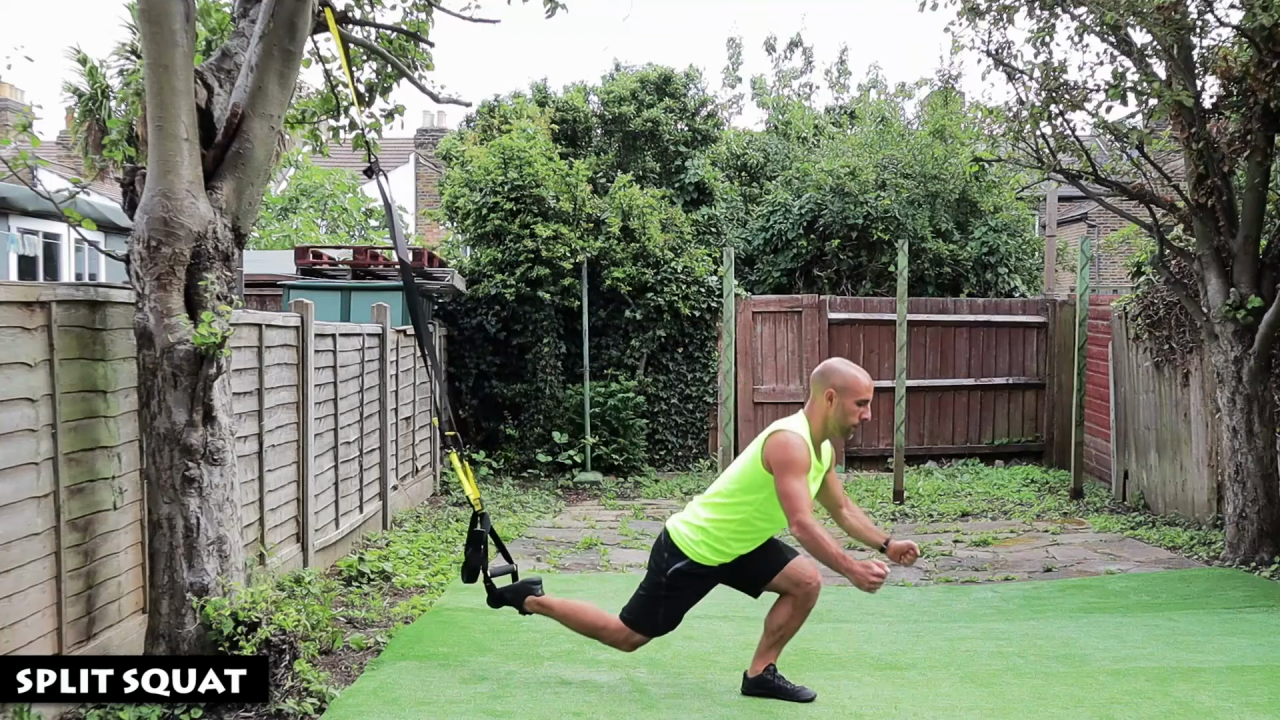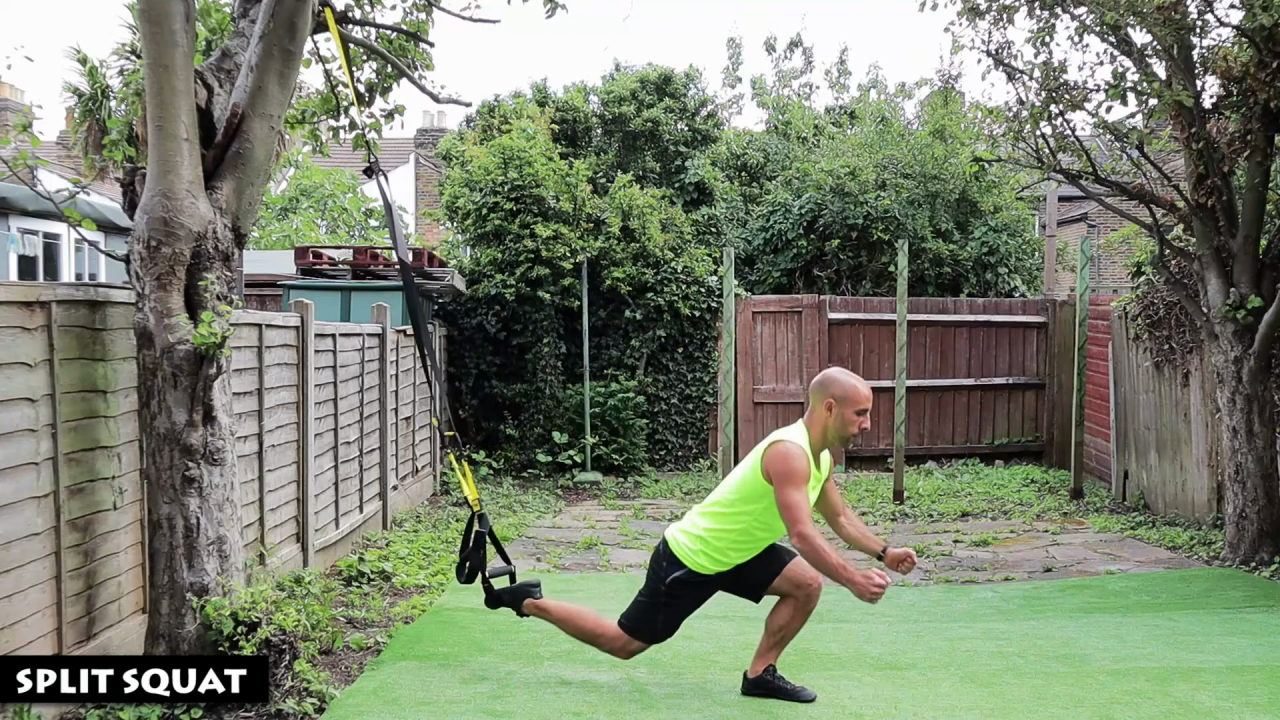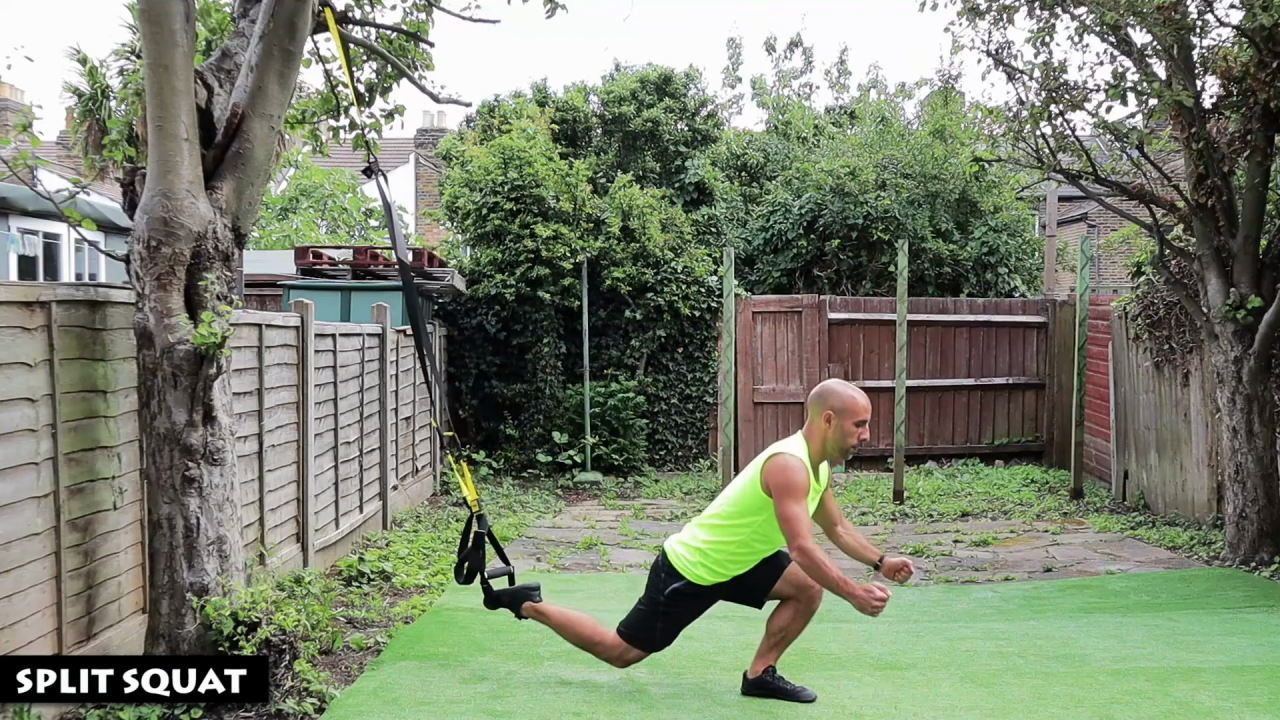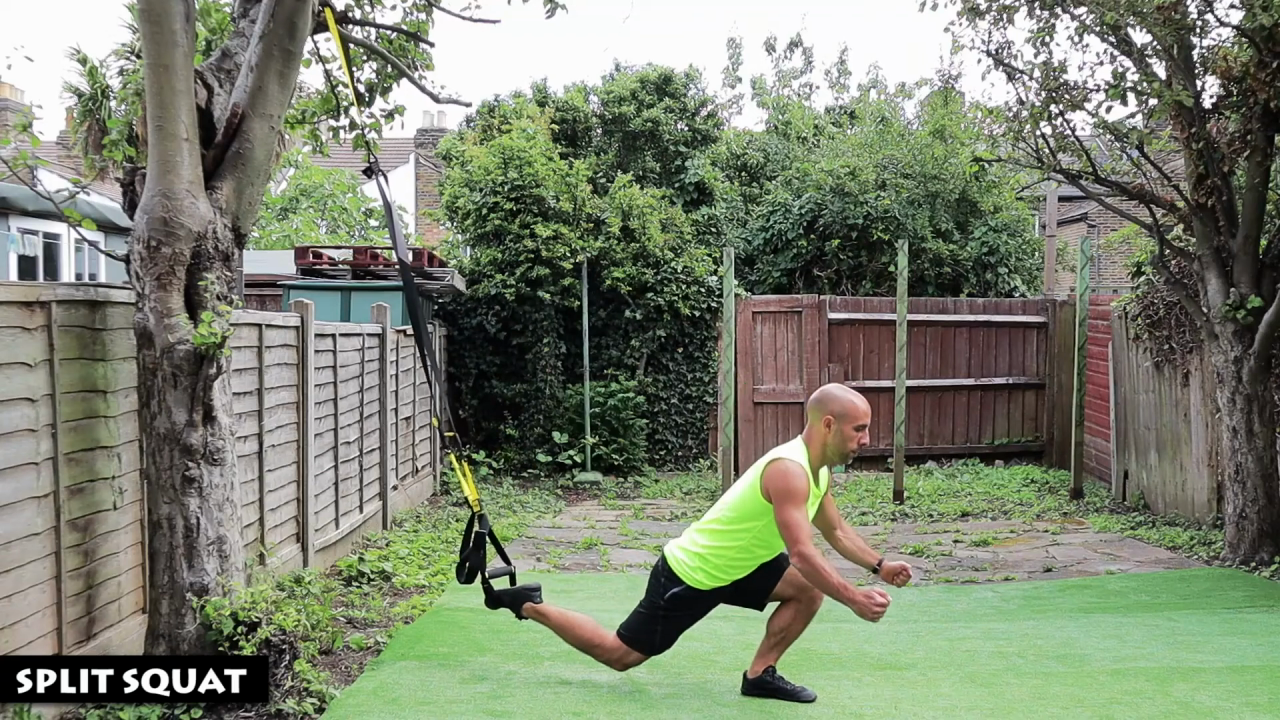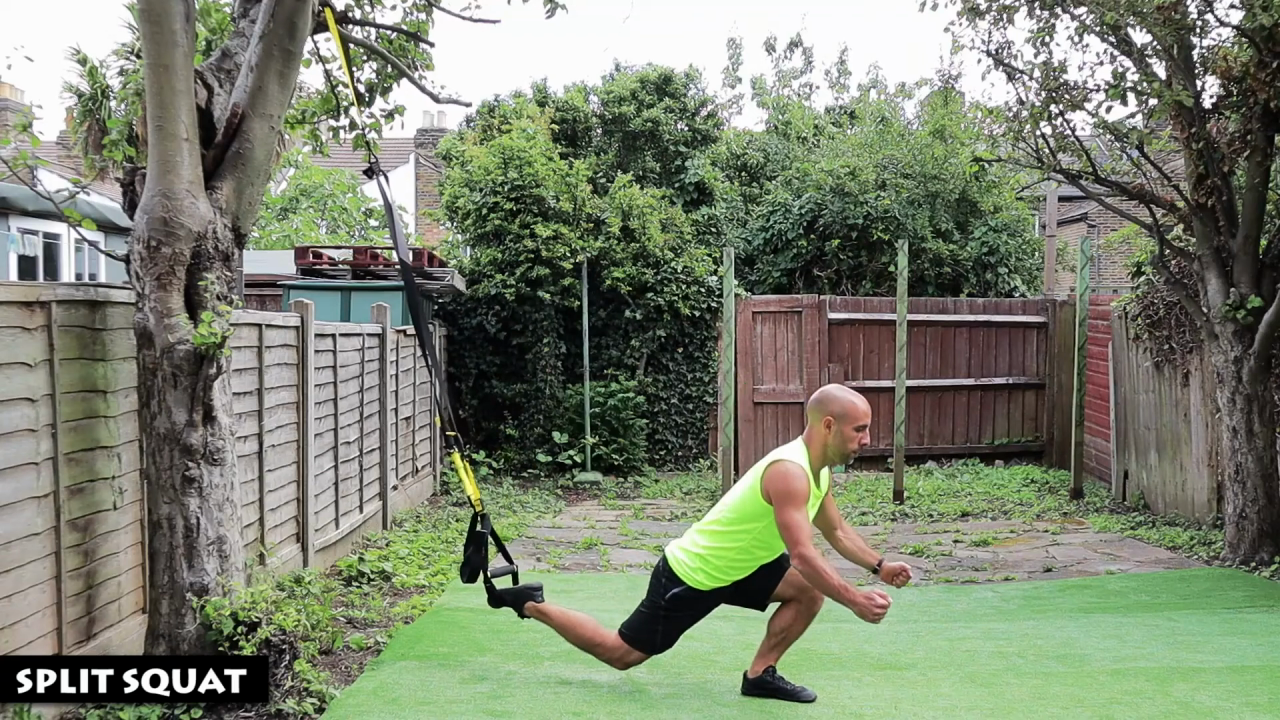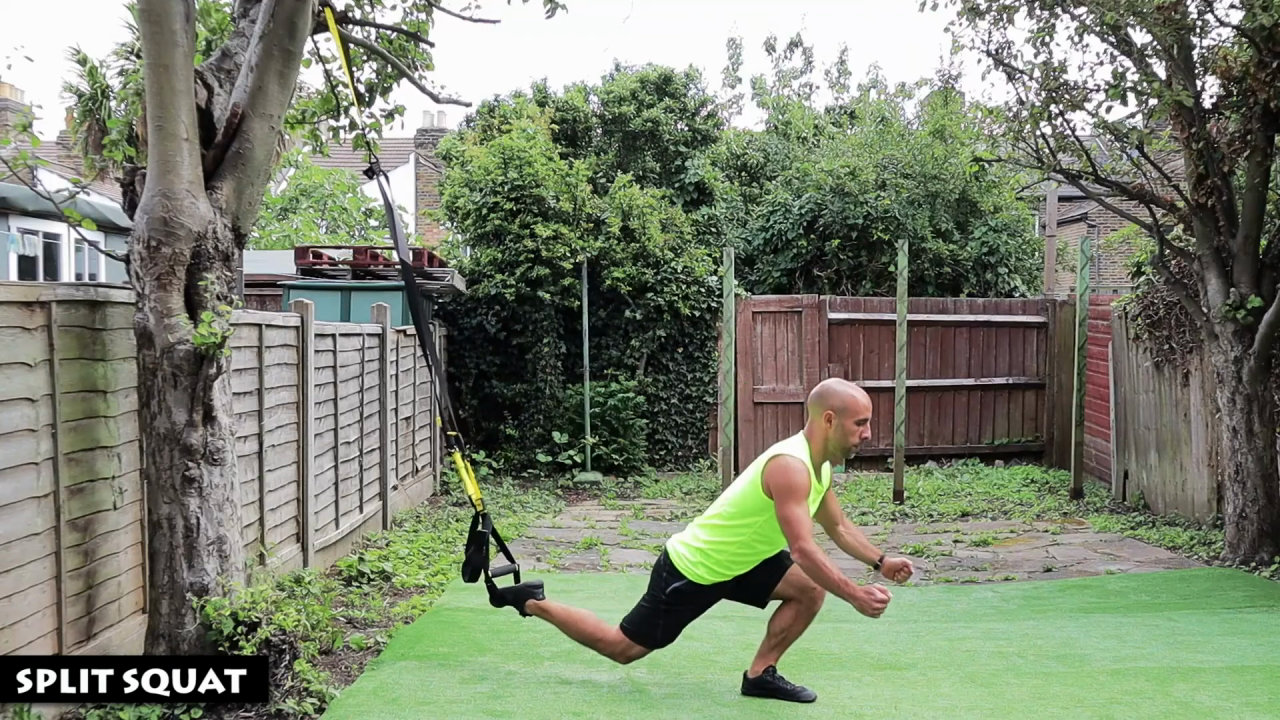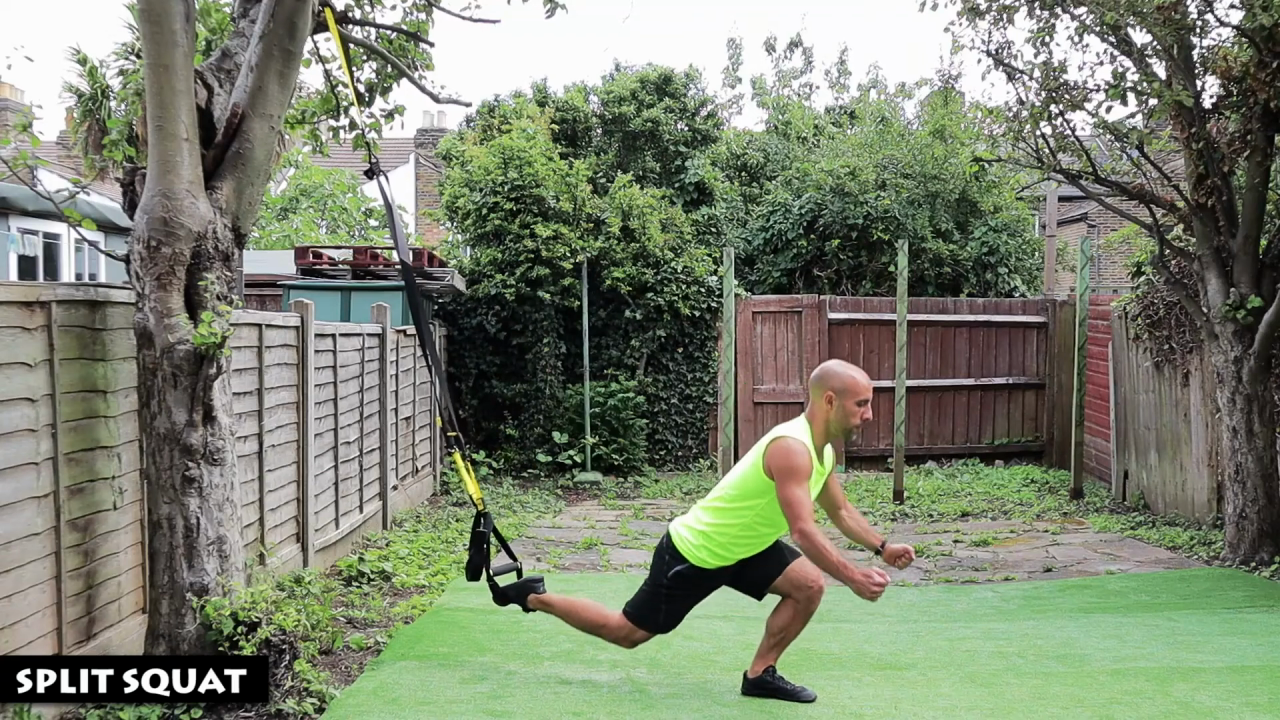
dt=0.1s
person 1, frame 1
left shoulder: (821, 447)
right shoulder: (789, 441)
left elbow: (842, 508)
right elbow: (801, 525)
left wrist: (886, 544)
right wrist: (852, 571)
left hip: (733, 546)
right hip: (690, 551)
left knee: (805, 582)
right knee: (626, 636)
left ankle: (759, 673)
right ankle: (532, 599)
person 1, frame 2
left shoulder: (819, 454)
right shoulder: (790, 453)
left elbow: (840, 518)
right elbow: (802, 535)
left wrist: (884, 552)
right wrist: (855, 580)
left hip: (730, 554)
right hip: (691, 560)
left knee: (807, 585)
right knee: (623, 642)
left ankle: (759, 674)
right ankle: (530, 601)
person 1, frame 3
left shoulder: (817, 465)
right shoulder: (789, 466)
left elbow: (837, 528)
right elbow: (801, 548)
left wrist: (881, 562)
right wrist: (854, 594)
left hip: (727, 563)
right hip: (690, 571)
left knee: (807, 588)
right knee: (621, 652)
left ankle: (760, 674)
right ankle: (530, 605)
person 1, frame 4
left shoulder: (817, 469)
right shoulder: (789, 470)
left elbow: (836, 532)
right elbow: (803, 554)
left wrist: (880, 565)
right wrist: (855, 599)
left hip: (729, 567)
right hip: (691, 575)
left knee: (809, 591)
right knee: (621, 654)
left ankle: (760, 674)
right ankle: (530, 605)
person 1, frame 5
left shoulder: (817, 470)
right shoulder: (789, 472)
left elbow: (837, 531)
right elbow: (803, 556)
left wrist: (880, 566)
right wrist: (856, 601)
left hip: (728, 568)
right hip: (691, 576)
left knee: (810, 591)
right knee: (621, 653)
left ankle: (760, 674)
right ankle: (532, 604)
person 1, frame 6
left shoulder: (819, 464)
right shoulder: (791, 466)
left elbow: (838, 526)
right elbow: (802, 549)
left wrist: (880, 562)
right wrist: (854, 595)
left hip: (735, 560)
right hip: (692, 570)
left knee: (811, 590)
right knee: (625, 647)
left ankle: (760, 675)
right ankle: (533, 602)
person 1, frame 7
left shoulder: (821, 449)
right shoulder: (792, 448)
left elbow: (840, 510)
right elbow: (804, 531)
left wrist: (882, 548)
right wrist: (854, 578)
left hip: (737, 548)
right hip: (694, 554)
left knee: (808, 586)
right knee: (627, 631)
left ankle: (760, 674)
right ankle: (534, 596)
